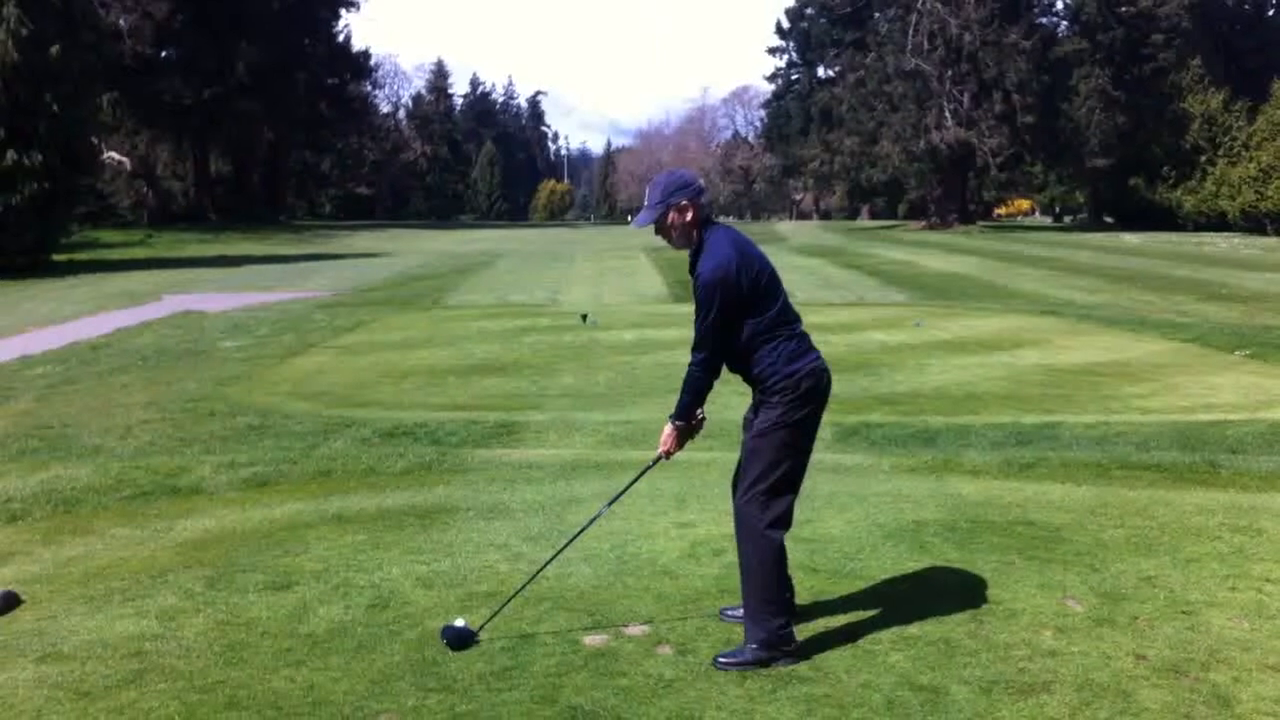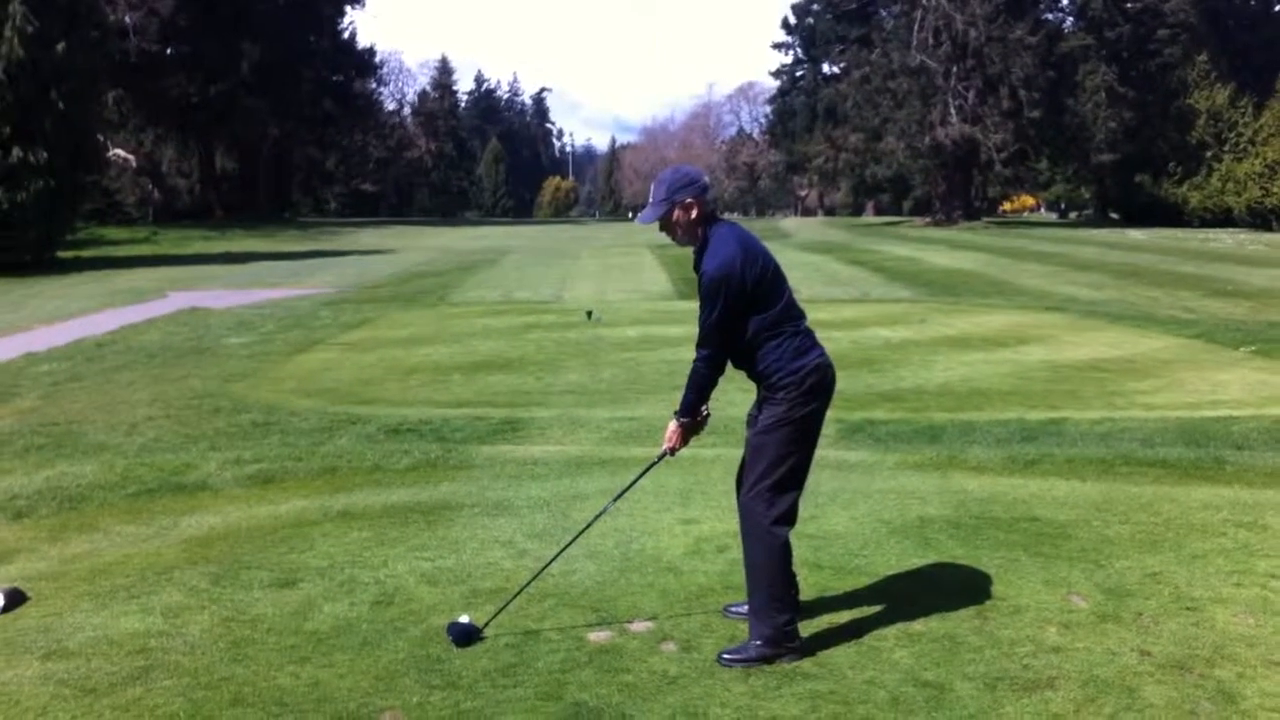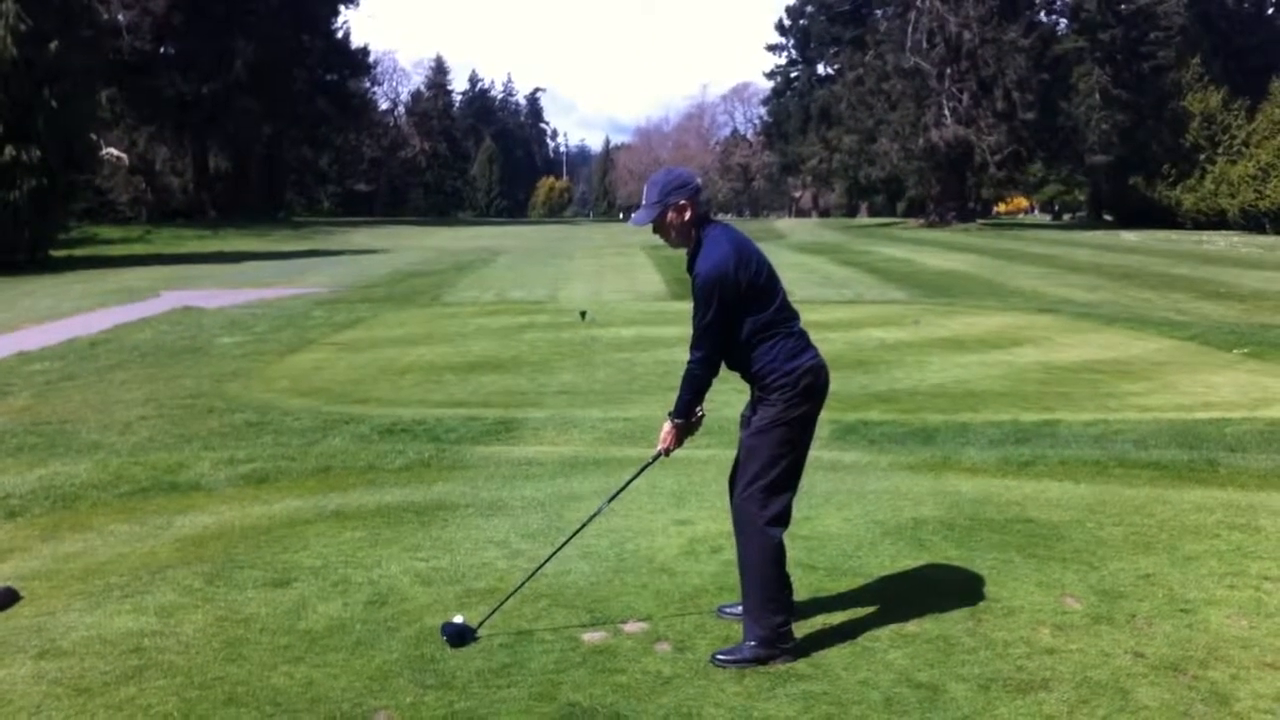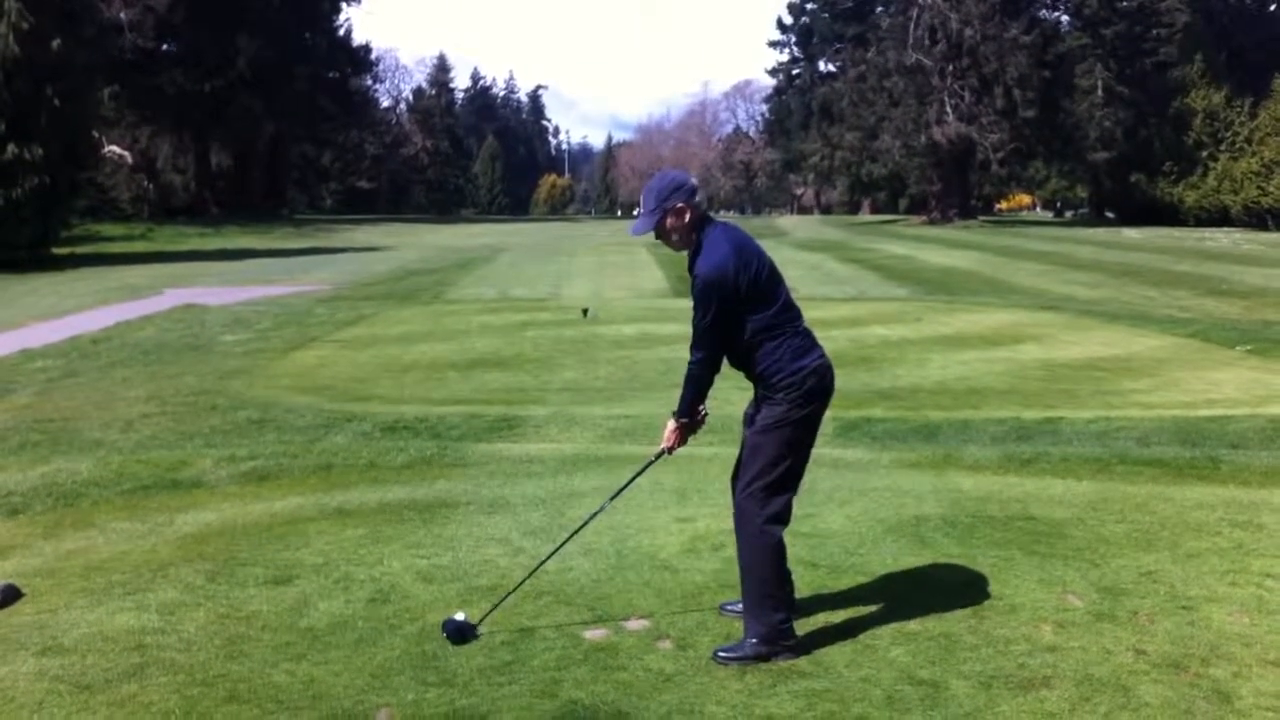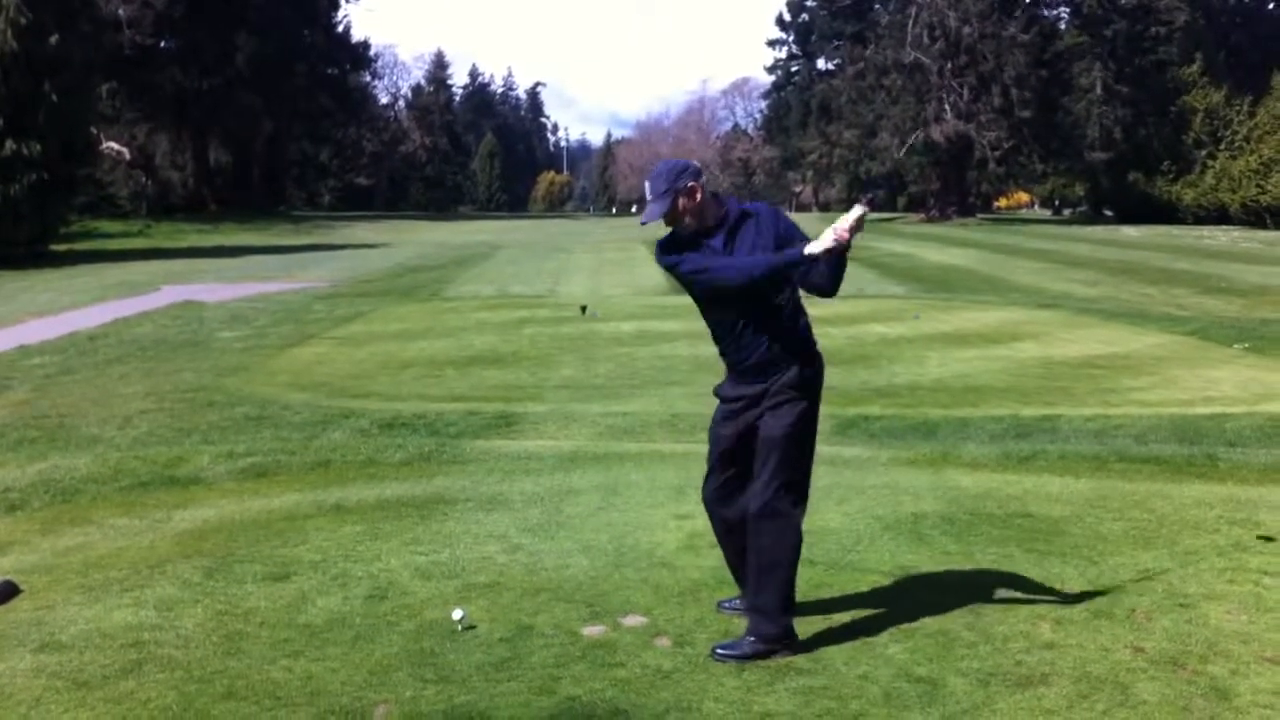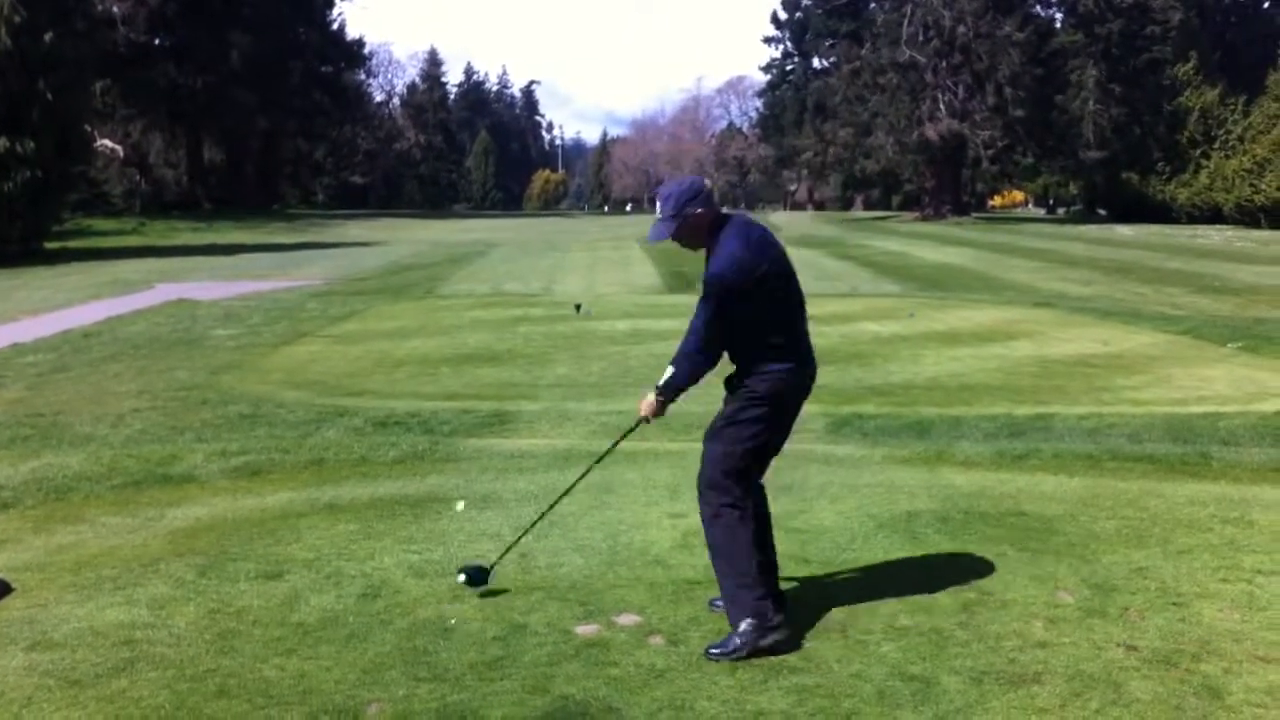
dt=0.7s
person 1, frame 1
left shoulder: (718, 263)
right shoulder: (721, 244)
left elbow: (708, 353)
right elbow: (716, 346)
left wrist: (679, 418)
right wrist: (692, 408)
left hip: (790, 387)
right hip: (785, 381)
left knee: (757, 504)
right knee: (752, 494)
left ankle: (771, 637)
right ankle: (771, 603)
person 1, frame 2
left shoulder: (722, 260)
right shoulder: (726, 241)
left elbow: (712, 350)
right elbow: (720, 344)
left wrist: (685, 415)
right wrist: (697, 405)
left hip: (794, 383)
right hip: (789, 378)
left knee: (762, 501)
right knee: (755, 491)
left ankle: (776, 633)
right ankle: (774, 599)
person 1, frame 3
left shoulder: (716, 262)
right shoulder: (719, 242)
left elbow: (706, 351)
right elbow: (714, 345)
left wrist: (678, 416)
right wrist: (691, 406)
left hip: (788, 386)
right hip: (780, 380)
left knee: (757, 503)
right knee: (747, 491)
left ankle: (770, 635)
right ankle: (767, 600)
person 1, frame 4
left shoulder: (716, 264)
right shoulder: (718, 241)
left elbow: (706, 351)
right elbow: (712, 345)
left wrist: (682, 415)
right wrist: (694, 404)
left hip: (793, 384)
right hip: (783, 380)
left knee: (756, 502)
right knee: (749, 489)
left ankle: (771, 632)
right ankle: (769, 595)
person 1, frame 5
left shoulder: (761, 218)
right shoulder: (672, 253)
left elbow: (823, 283)
right elbow: (742, 270)
left wrist: (835, 247)
right wrist: (809, 249)
left hip: (792, 379)
right hip: (740, 384)
left knee: (772, 502)
right knee: (721, 493)
left ankle: (771, 628)
right ankle: (759, 593)
person 1, frame 6
left shoulder: (731, 258)
right shoulder: (742, 234)
left elbow: (706, 339)
right elbow: (714, 330)
left wrist: (665, 392)
right wrist: (674, 373)
left hip: (770, 379)
right hip: (776, 373)
left knee: (720, 489)
right knee: (737, 482)
left ankle: (756, 618)
right ankle: (760, 591)
